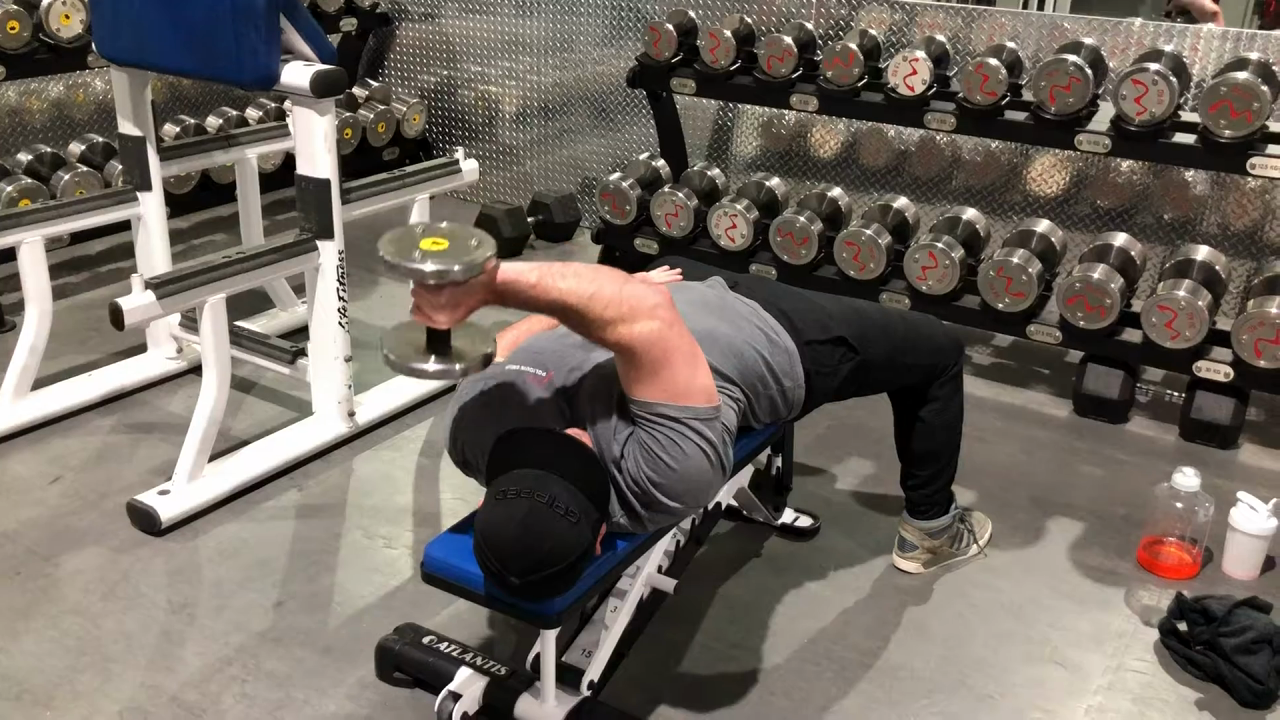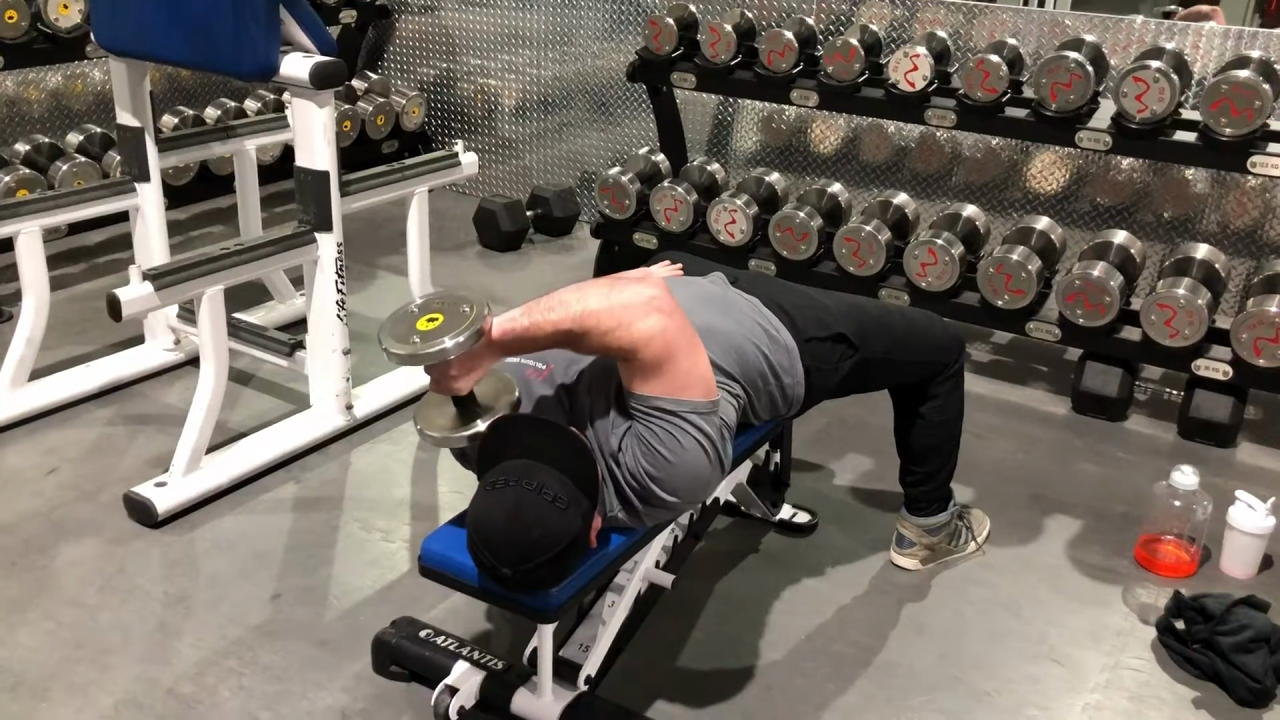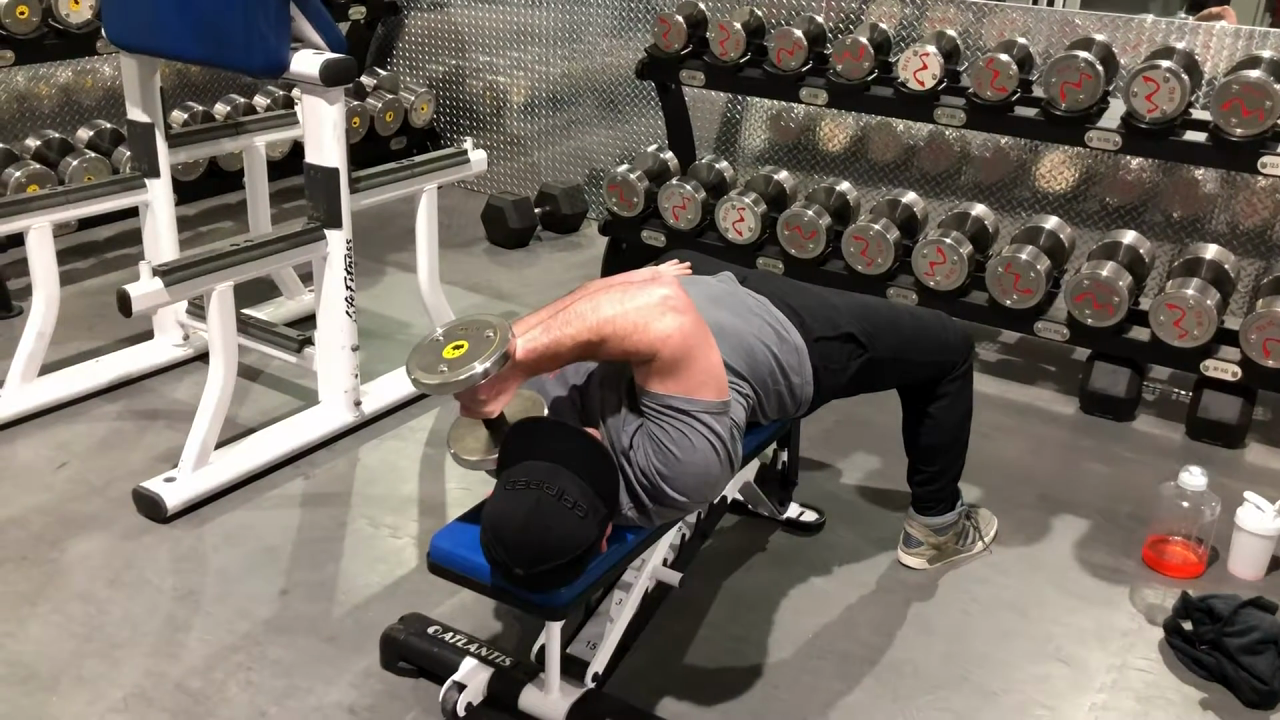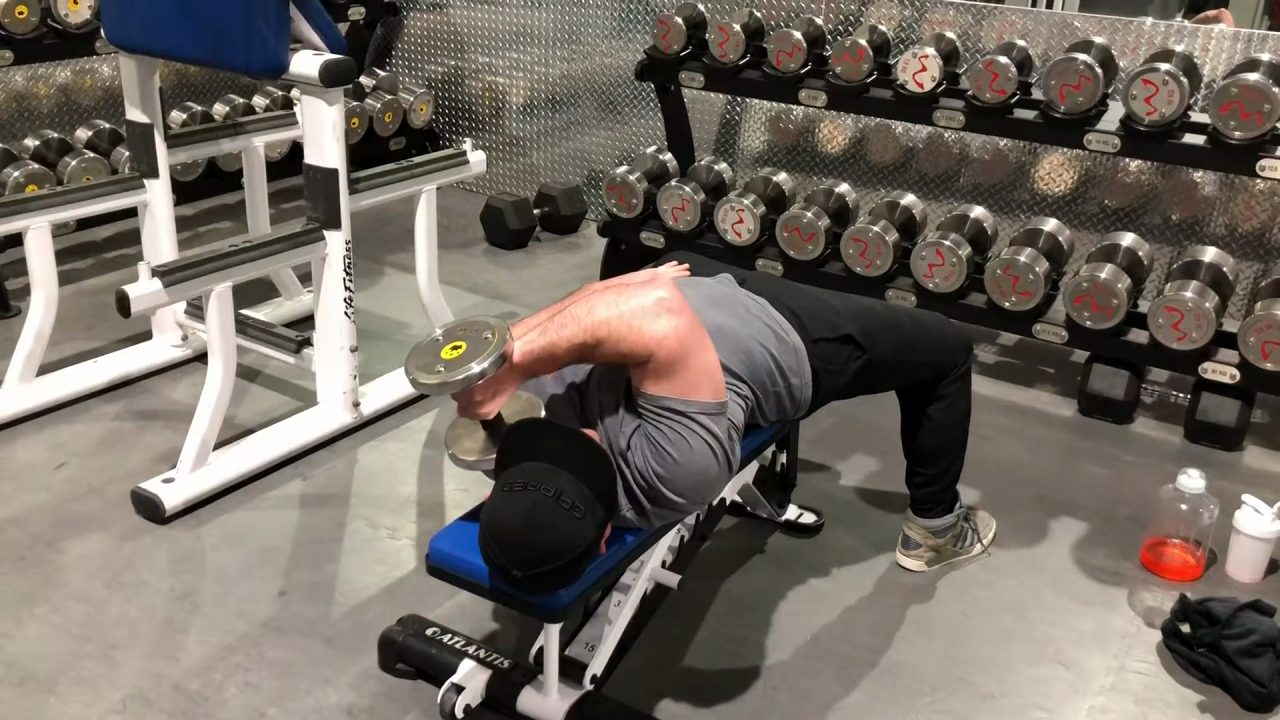
dt=0.7s
person 1, frame 1
left shoulder: (472, 428)
right shoulder: (667, 474)
left elbow: (503, 343)
right elbow: (644, 312)
right wrist: (484, 284)
right knee: (938, 351)
right ankle: (929, 529)
person 1, frame 2
right shoulder: (666, 472)
right elbow: (646, 310)
left wrist: (626, 278)
right wrist: (487, 341)
right knee: (940, 348)
right ankle: (927, 526)
person 1, frame 3
left shoulder: (496, 416)
right shoulder: (676, 471)
right elbow: (665, 312)
left wrist: (632, 280)
right wrist: (517, 364)
right knee: (948, 346)
right ankle: (934, 526)
person 1, frame 4
right shoulder: (677, 472)
right elbow: (660, 316)
left wrist: (622, 281)
right wrist: (511, 367)
right knee: (947, 349)
right ankle: (934, 527)
